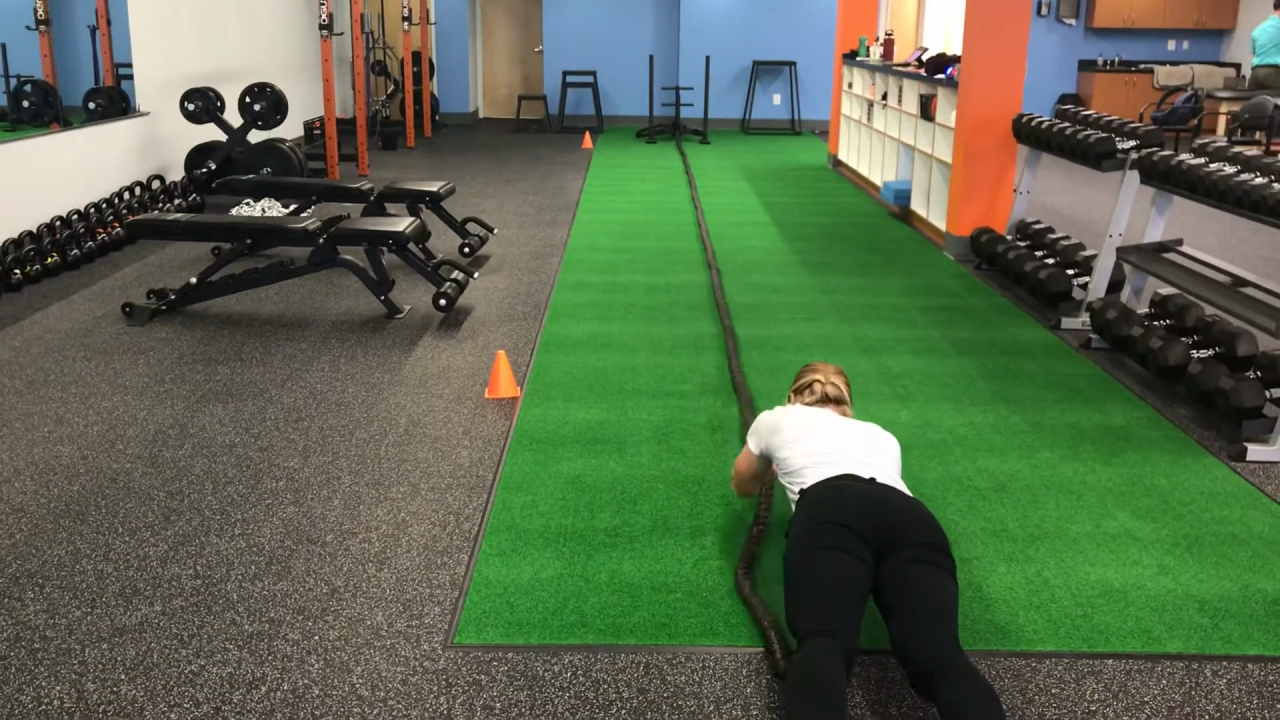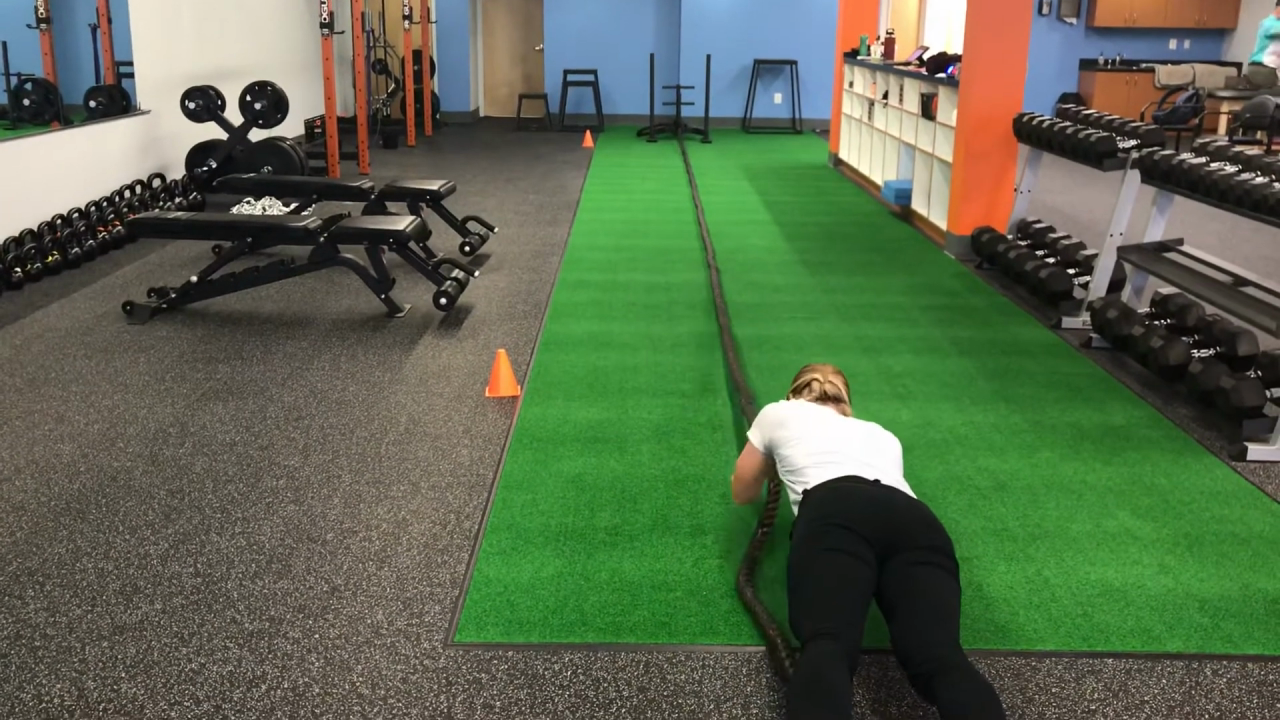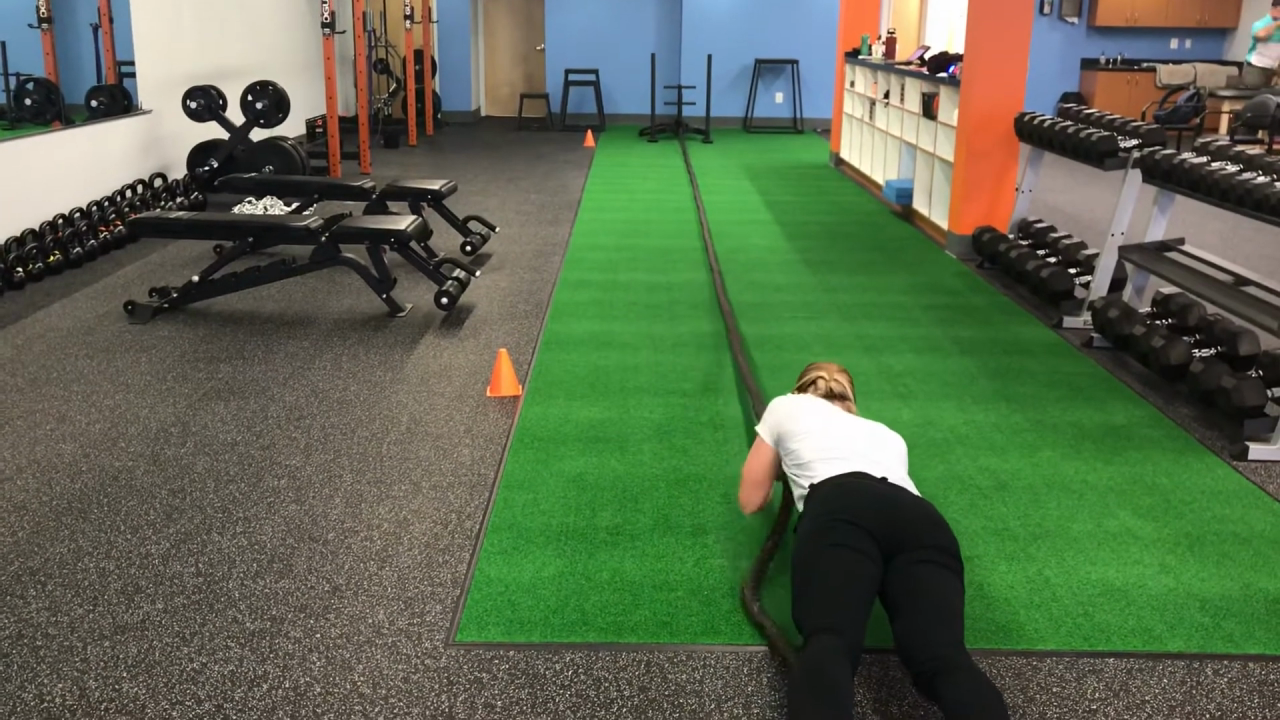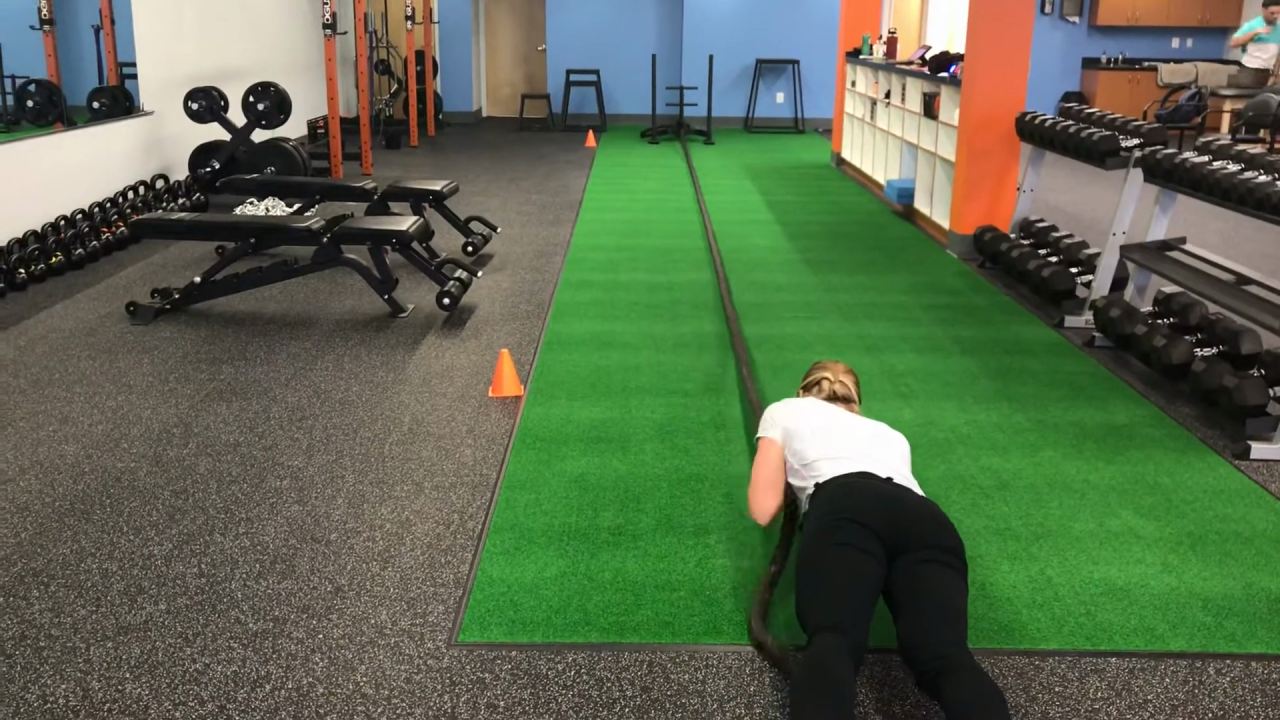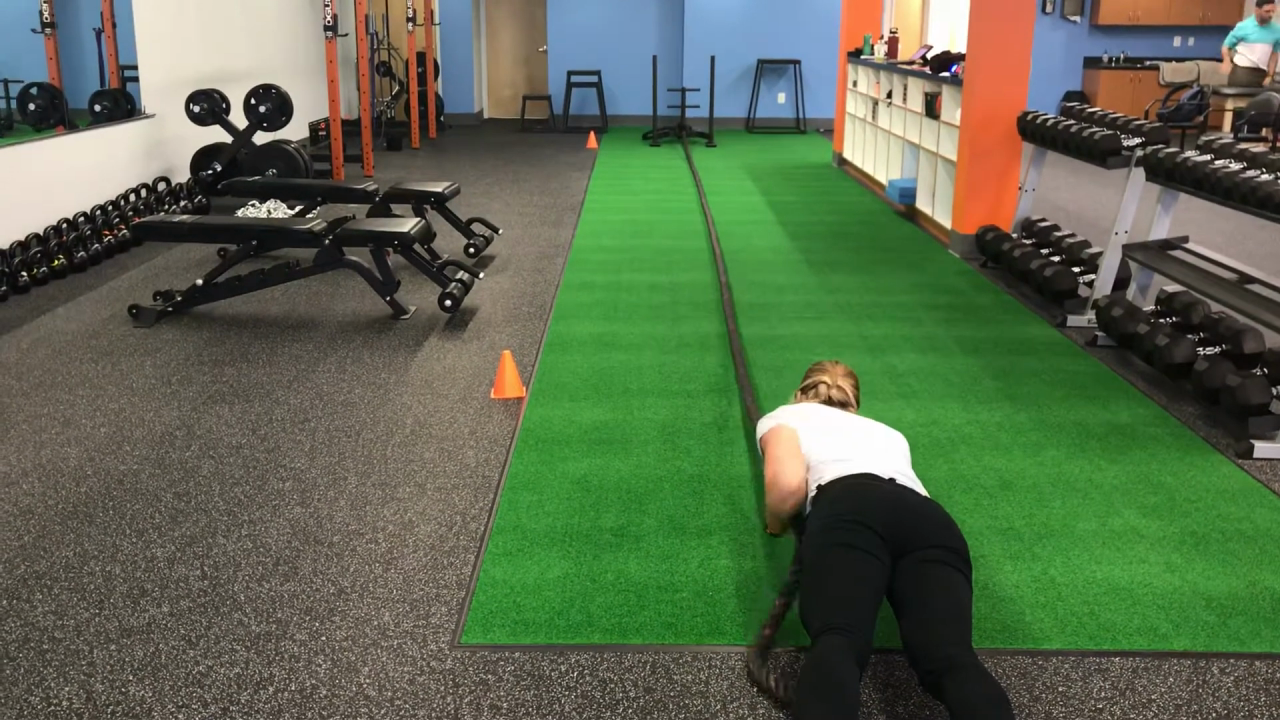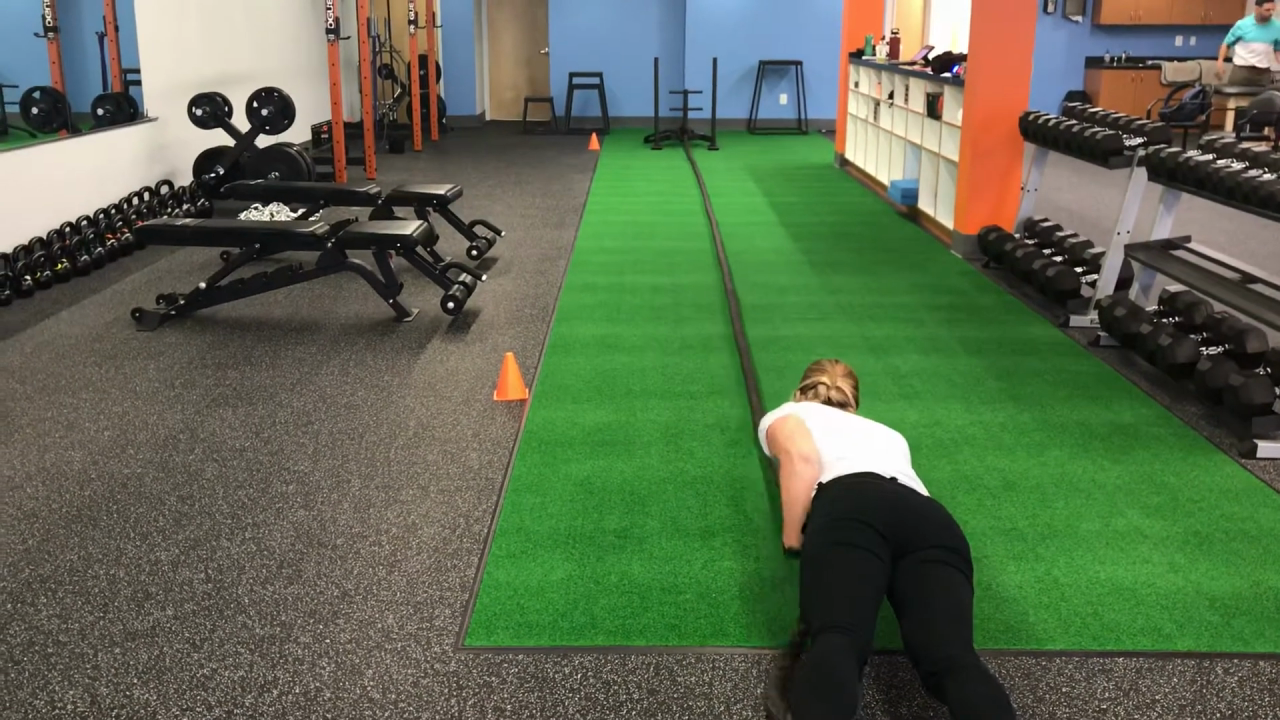
dt=0.2s
person 1, frame 1
left shoulder: (777, 419)
right shoulder: (882, 435)
left elbow: (743, 486)
left hip: (832, 517)
right hip: (912, 523)
left knee: (823, 646)
right knee: (938, 654)
person 1, frame 2
left shoulder: (780, 413)
right shoulder: (883, 435)
left elbow: (742, 493)
left hip: (836, 519)
right hip: (916, 525)
left knee: (827, 647)
right knee: (939, 657)
person 1, frame 3
left shoulder: (787, 407)
right shoulder: (888, 433)
left elbow: (750, 501)
left wrist: (780, 458)
left hip: (841, 515)
right hip: (921, 523)
left knee: (828, 643)
right knee: (942, 656)
person 1, frame 4
left shoulder: (787, 411)
right shoulder: (891, 433)
left elbow: (762, 511)
left wrist: (789, 474)
left hip: (845, 514)
right hip: (926, 522)
left knee: (831, 642)
right knee: (945, 656)
person 1, frame 5
left shoulder: (784, 418)
right shoulder: (889, 432)
left elbow: (788, 482)
left wrist: (776, 523)
left hip: (849, 515)
right hip: (930, 523)
left knee: (836, 644)
right knee: (949, 656)
person 1, frame 6
left shoulder: (783, 416)
right shoulder: (888, 432)
left elbow: (801, 456)
left wrist: (792, 539)
left hip: (850, 514)
right hip: (931, 523)
left knee: (836, 644)
right knee: (951, 656)
